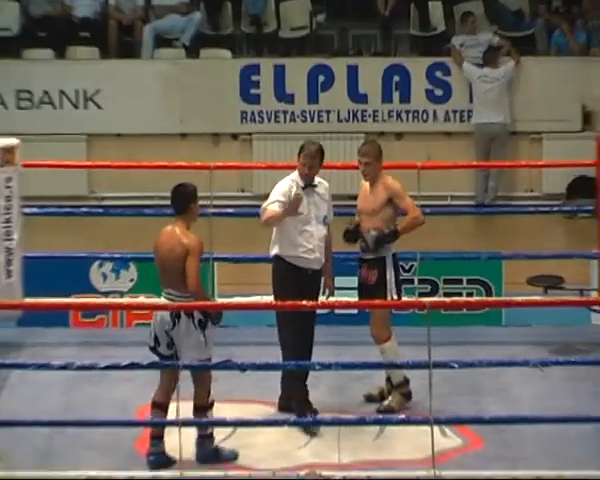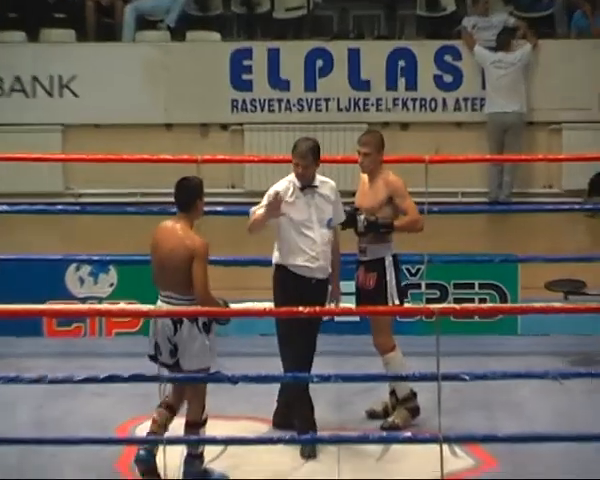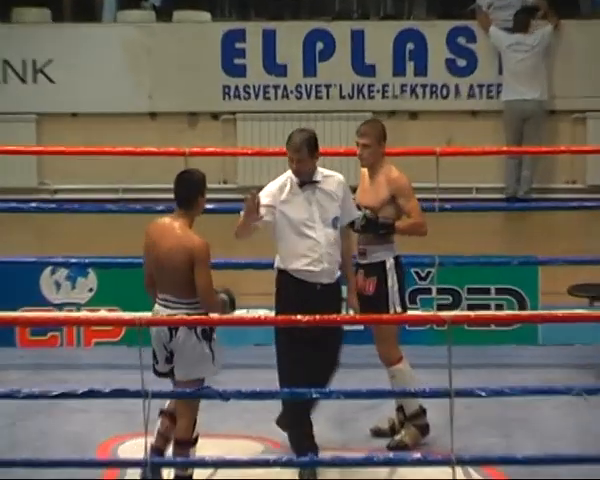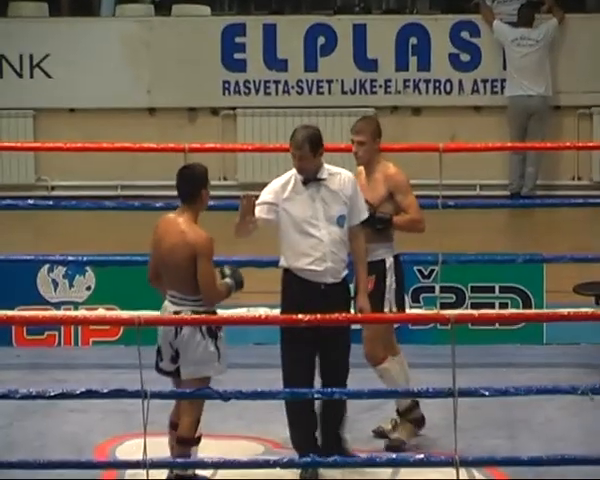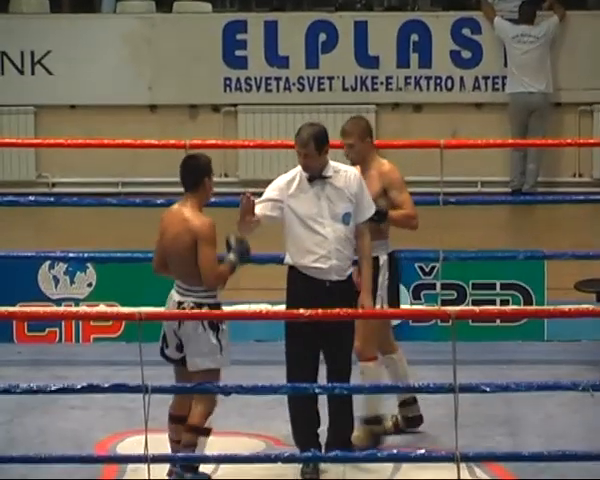
dt=0.2s
person 1, frame 1
left shoulder: (323, 189)
right shoulder: (285, 188)
right elbow: (266, 220)
left wrist: (328, 272)
right wrist: (286, 212)
left hip: (312, 271)
right hip: (288, 270)
left knee: (305, 339)
right knee: (293, 339)
left ankle: (289, 398)
person 1, frame 2
left shoulder: (329, 189)
right shoulder: (281, 191)
right elbow: (252, 228)
left wrist: (335, 280)
right wrist: (267, 214)
left hip: (319, 279)
right hip: (290, 279)
left knee: (305, 353)
right knee: (295, 355)
left ankle: (286, 414)
right ankle: (305, 431)
person 1, frame 3
left shoulder: (337, 184)
right shoulder: (276, 190)
left elbow: (345, 236)
right elbow: (242, 233)
left wrist: (352, 288)
right wrist: (249, 217)
left hip: (329, 286)
right hip: (293, 287)
left knee: (327, 364)
right knee: (295, 371)
left ankle: (292, 420)
right ankle: (304, 451)
person 1, frame 4
left shoulder: (345, 182)
right shoulder: (280, 188)
left elbow: (356, 237)
right elbow: (244, 231)
left wrist: (362, 292)
right wrist: (245, 218)
left hip: (336, 287)
right hip: (298, 287)
left knee: (337, 371)
right knee: (298, 375)
left ankle: (332, 442)
person 1, frame 5
left shoulder: (351, 179)
right shoulder: (285, 185)
left elbow: (362, 235)
right elbow: (251, 223)
left wrist: (366, 289)
right wrist: (246, 216)
left hip: (342, 284)
right hip: (304, 284)
left knee: (341, 368)
right knee: (302, 371)
left ankle: (340, 441)
right ankle: (308, 450)
person 2, frame 1
left shoulder: (391, 186)
right shoulder: (363, 186)
left elbow: (417, 217)
left wrist: (388, 234)
right wrist: (353, 228)
left hip: (383, 261)
right hip: (365, 260)
left knee: (379, 330)
right knee: (380, 327)
person 2, frame 2
left shoulder: (392, 183)
right shoulder: (362, 180)
left elbow: (416, 222)
left wrist: (381, 226)
right wrist: (350, 218)
left hip: (382, 262)
right hip: (363, 262)
left knee: (383, 339)
right knee: (380, 336)
left ankle: (408, 402)
right ankle: (396, 397)
person 2, frame 3
left shoulder: (395, 179)
right shoulder: (362, 176)
left elbow: (420, 226)
left wrist: (380, 224)
right wrist: (353, 218)
left hip: (384, 266)
right hip: (364, 265)
left knee: (387, 350)
right knee: (387, 346)
left ankle: (417, 420)
right ankle: (405, 414)
person 2, frame 4
left shoulder: (393, 176)
right shoulder: (358, 174)
left elbow: (418, 222)
left wrist: (380, 219)
left hip: (384, 265)
right hip: (365, 264)
left knee: (373, 349)
right knee: (386, 344)
left ankle: (408, 415)
right ankle: (408, 412)
person 2, frame 5
left shoulder: (387, 172)
right shoulder: (354, 173)
left elbow: (412, 219)
left wrist: (376, 211)
left hip: (379, 262)
left knee: (363, 345)
right knee: (383, 340)
left ankle: (369, 424)
right ankle: (409, 409)
person 3, frame 1
right shoulder: (191, 242)
right elbow: (194, 288)
right wrist: (212, 308)
left hip: (165, 310)
right hip: (187, 315)
left knee: (167, 383)
right knee: (202, 382)
person 3, frame 2
left shoulder: (160, 231)
right shoulder: (197, 244)
left elbow: (159, 278)
right elbow: (202, 296)
right wrist: (222, 306)
left hip: (164, 312)
right hip: (190, 321)
left knee: (179, 390)
right knee: (196, 395)
left ankle: (148, 450)
person 3, frame 3
left shoulder: (154, 229)
right shoulder: (196, 244)
left elbow: (149, 282)
right elbow: (207, 301)
right wrist: (224, 304)
left hip: (161, 317)
right hip: (189, 325)
left knee: (179, 399)
right knee: (188, 407)
person 3, frame 4
left shoulder: (162, 225)
right shoulder: (199, 239)
left elbow: (153, 277)
right elbow: (211, 294)
right wrist: (231, 283)
left hip: (171, 314)
right hip: (196, 322)
left knee: (183, 400)
right knee: (192, 407)
person 3, frame 5
left shoulder: (169, 215)
right shoulder: (203, 224)
left elbow: (159, 267)
right elbow: (212, 281)
right wrist: (234, 257)
left hip: (177, 304)
right hip: (200, 311)
left knee: (184, 391)
right knee: (205, 400)
person 4, frame 1
left shoulder: (475, 73)
right shoulder: (503, 73)
left elbow: (458, 60)
right elbow: (516, 58)
left wrist: (453, 47)
right wrist: (508, 47)
left hip: (481, 125)
right hip: (500, 126)
left ankle: (480, 200)
right ankle: (489, 200)
person 4, frame 2
left shoulder: (487, 58)
right shoulder: (519, 58)
left elbow: (469, 42)
right elbow: (533, 41)
left wrist: (464, 29)
right wrist: (525, 30)
left hip: (494, 115)
right hip: (515, 115)
left ankle: (493, 196)
right ankle: (504, 197)
person 4, frame 3
left shoulder: (504, 40)
right shoulder: (539, 39)
left elbow: (484, 23)
right elbow: (555, 22)
left hip: (512, 103)
right hip: (535, 104)
left ankle: (511, 192)
right ankle: (523, 193)
person 4, frame 4
left shoulder: (508, 34)
right shoulder: (543, 34)
left elbow: (488, 17)
left hip: (516, 99)
right hip: (540, 99)
right knee: (534, 147)
left ankle: (515, 189)
right ankle: (528, 190)
person 4, frame 5
left shoulder: (508, 31)
right shoulder: (544, 31)
left hip: (517, 96)
right hip: (540, 96)
right knee: (535, 144)
left ankle: (516, 186)
right ankle: (529, 187)
